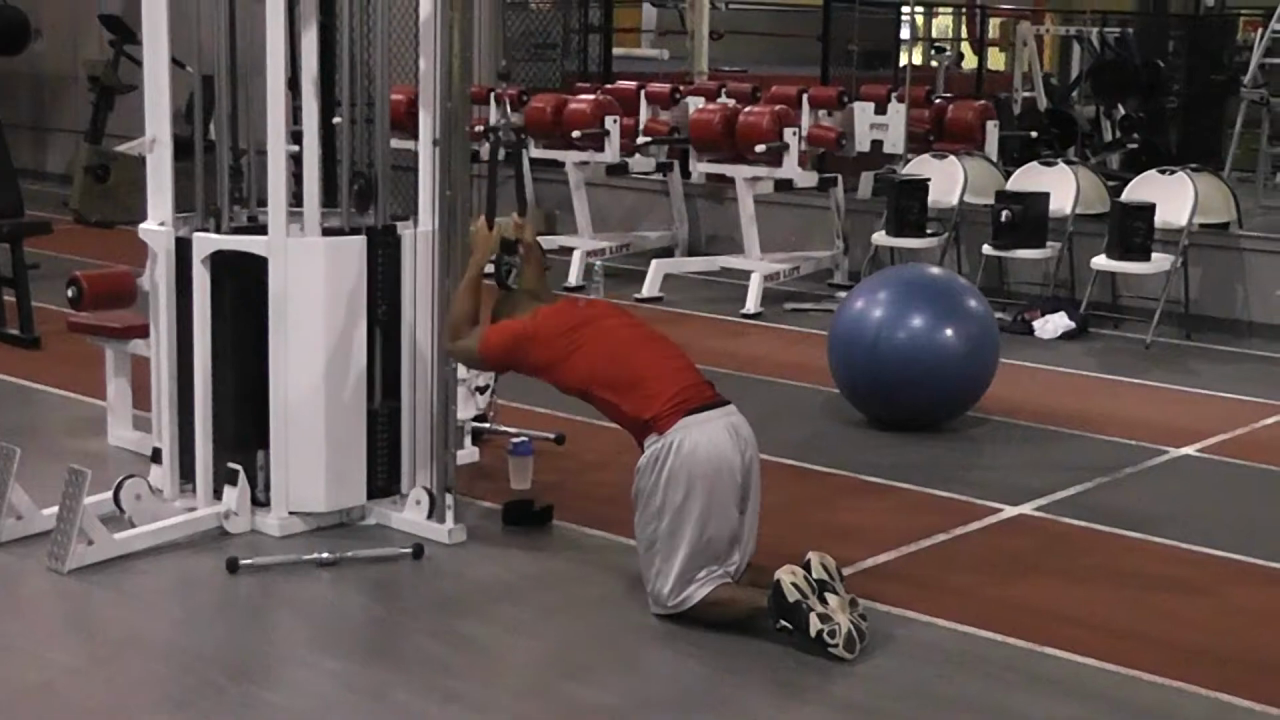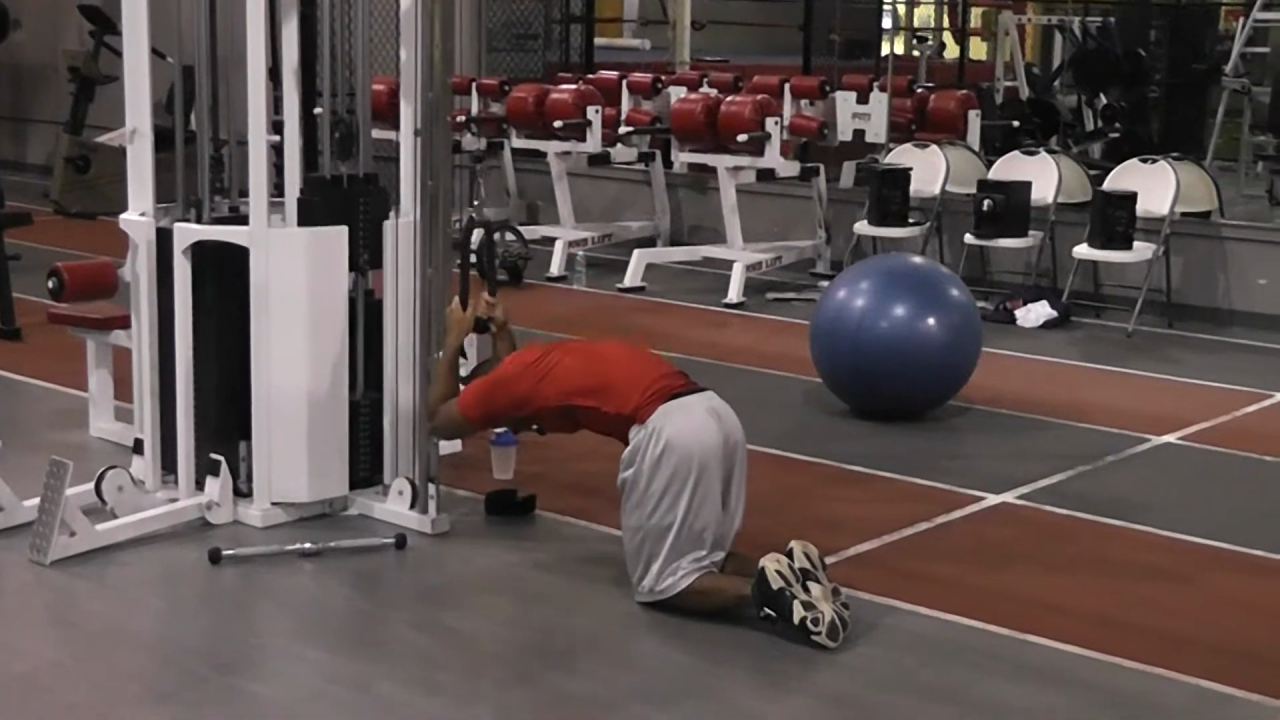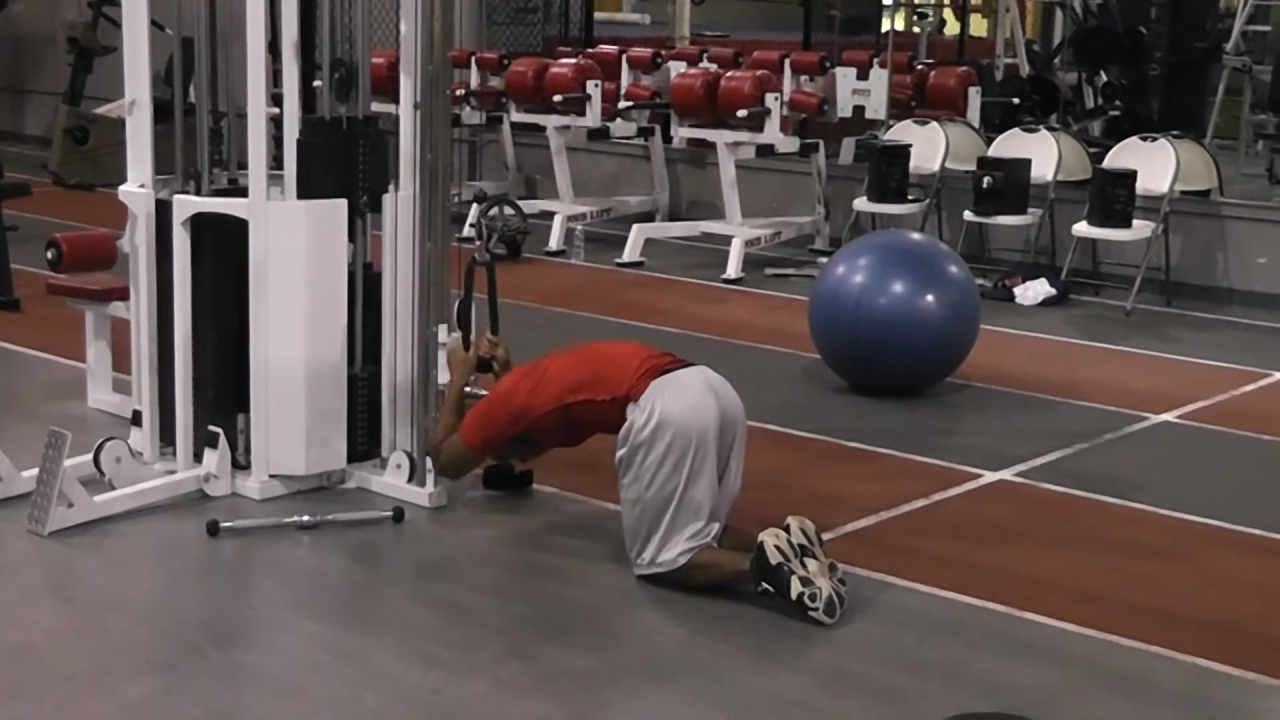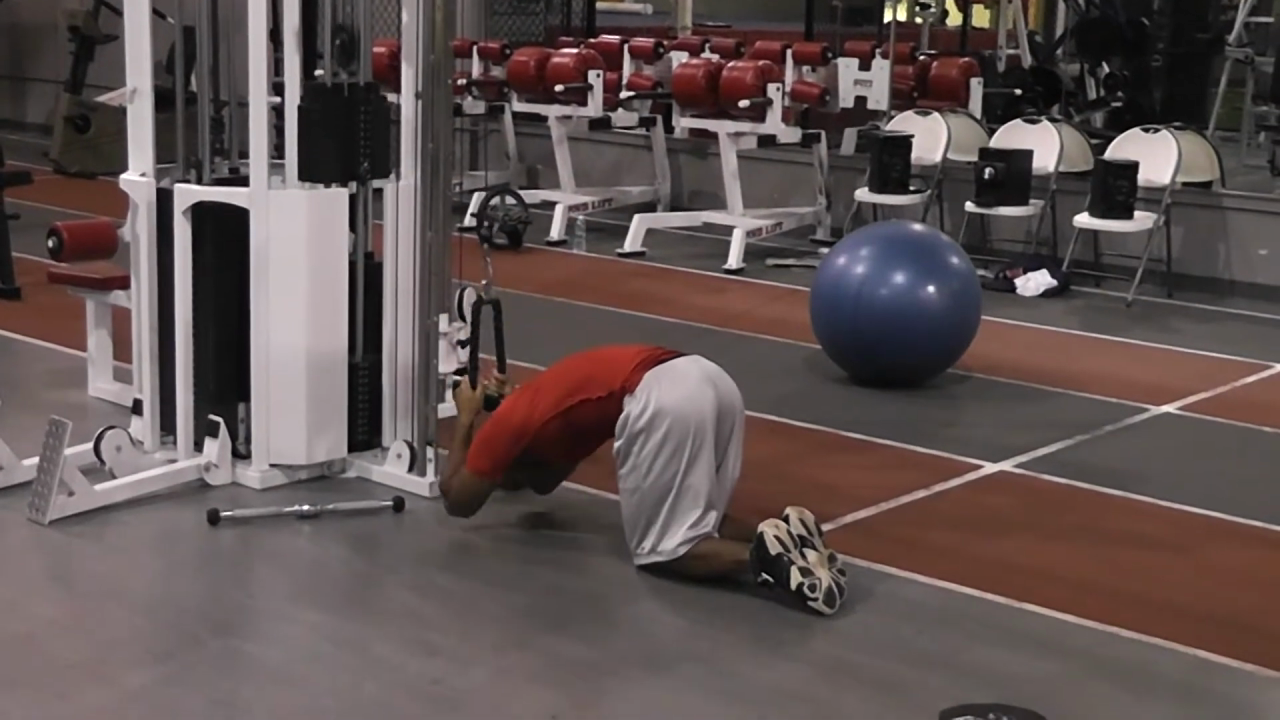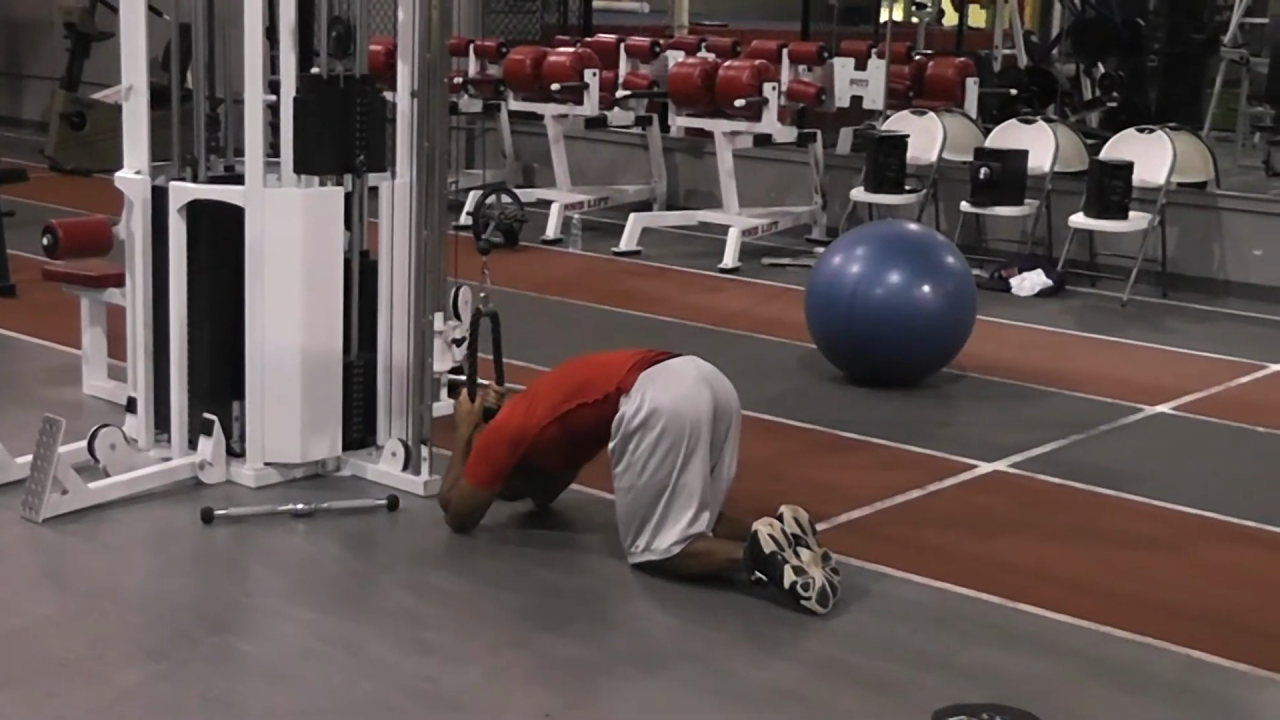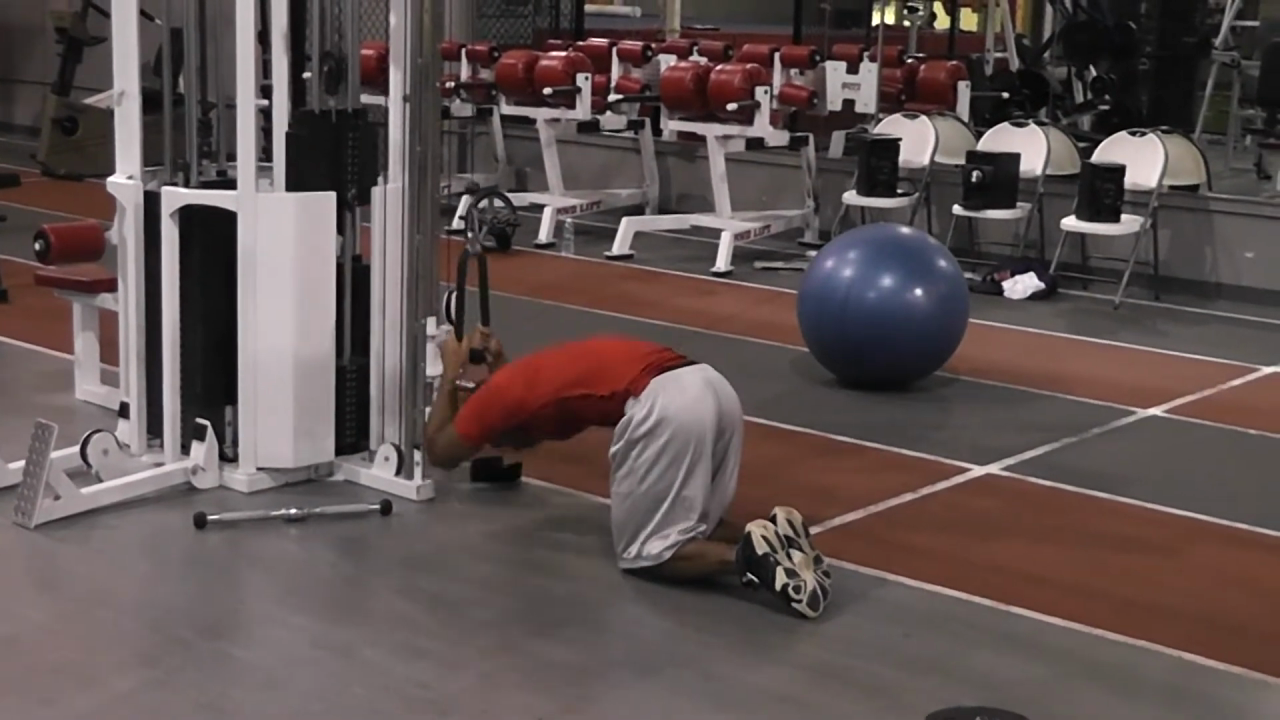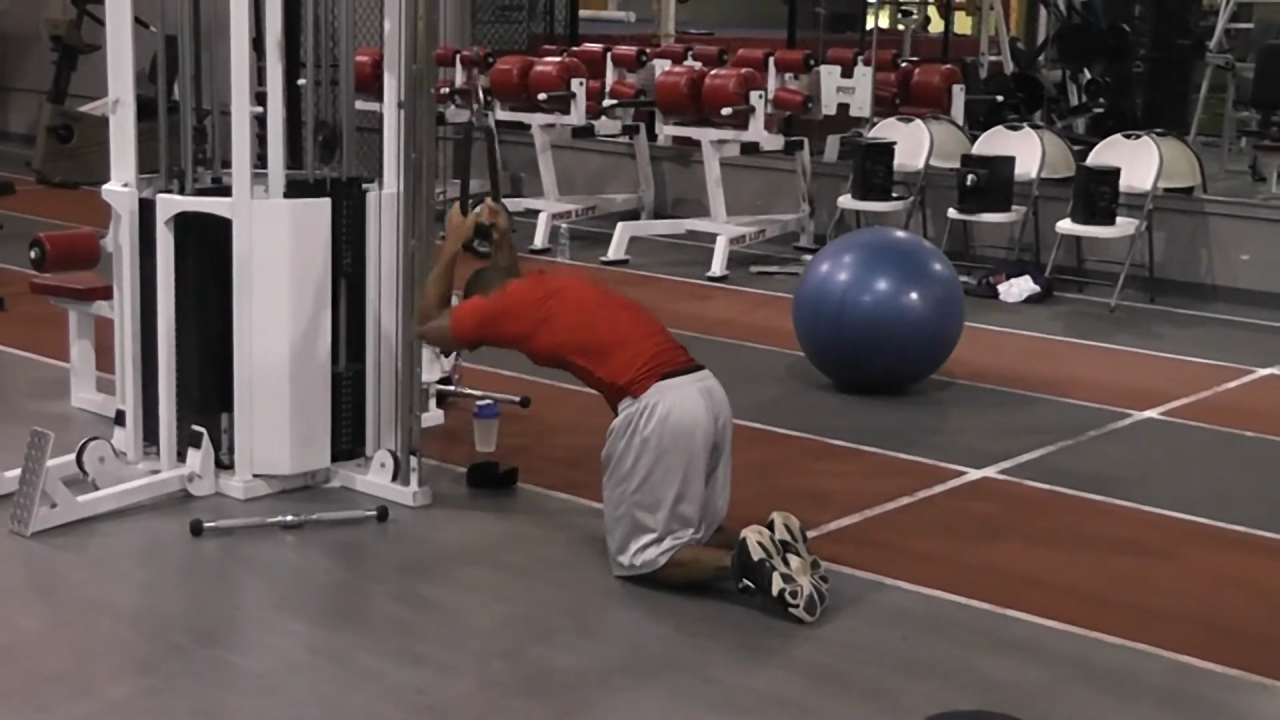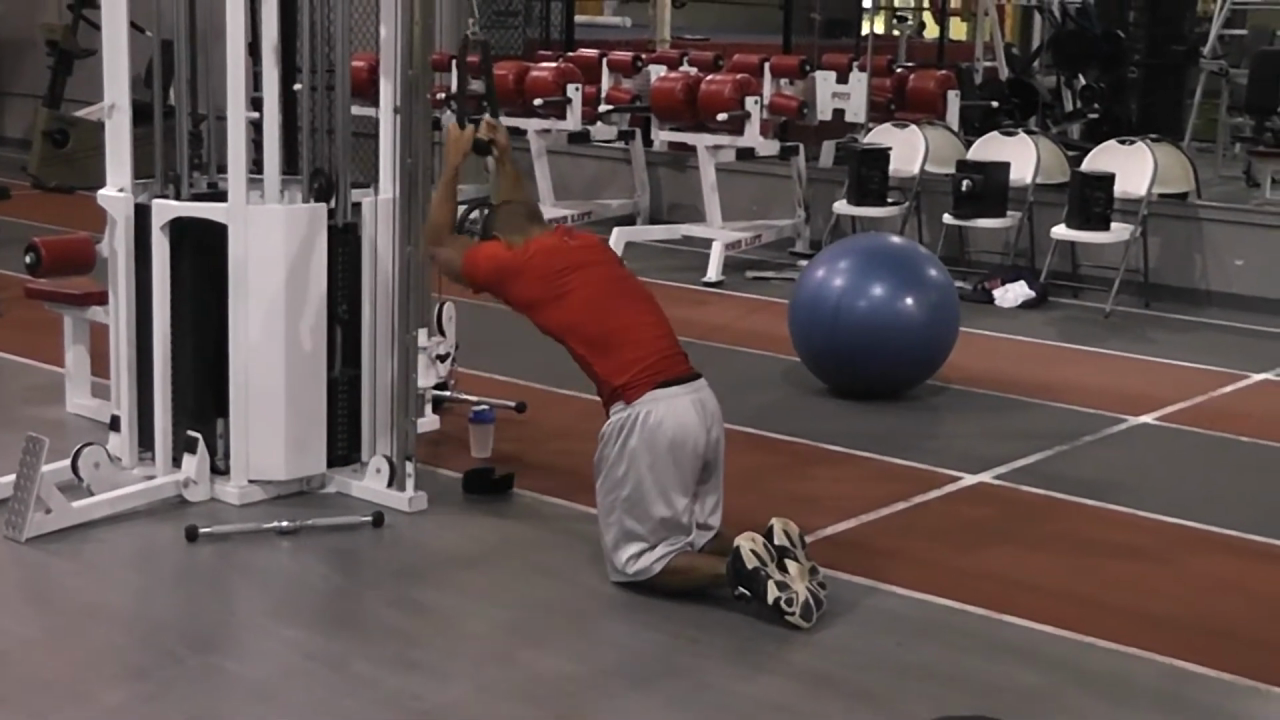
dt=0.5s
person 1, frame 1
left shoulder: (529, 334)
right shoulder: (592, 310)
left elbow: (458, 342)
left wrist: (479, 259)
right wrist: (531, 256)
left hip: (684, 447)
right hip: (731, 426)
left knee: (675, 596)
right knee: (719, 571)
left ankle: (778, 599)
right ankle: (805, 578)
person 1, frame 2
left shoulder: (505, 379)
right shoulder: (545, 357)
left elbow: (439, 421)
left wrist: (454, 340)
right wrist: (501, 332)
left hip: (667, 432)
right hip: (716, 413)
left knee: (660, 585)
right knee: (701, 556)
left ankle: (762, 588)
right ankle: (787, 567)
person 1, frame 3
left shoulder: (503, 402)
right shoulder: (538, 379)
left elbow: (444, 461)
right elbow: (526, 409)
left wrist: (457, 381)
right wrist: (505, 368)
left hip: (665, 410)
right hip: (712, 388)
left knee: (659, 560)
right knee: (698, 532)
left ankle: (760, 564)
right ankle: (783, 541)
person 1, frame 4
left shoulder: (505, 425)
right shoulder: (540, 403)
left elbow: (456, 500)
right elbow: (547, 480)
left wrist: (465, 420)
left hip: (661, 400)
right hip: (710, 378)
left knee: (660, 550)
right knee: (695, 521)
left ankle: (761, 555)
right ankle: (782, 532)
person 1, frame 5
left shoulder: (504, 433)
right shoulder: (537, 409)
left elbow: (457, 514)
right elbow: (546, 493)
left wrist: (464, 431)
left hip: (658, 400)
right hip: (705, 379)
left knee: (653, 549)
right knee: (691, 522)
left ankle: (754, 552)
right ankle: (777, 529)
person 1, frame 6
left shoulder: (498, 392)
right shoulder: (533, 372)
left elbow: (439, 452)
right elbow: (525, 416)
left wrist: (450, 377)
left hip: (664, 406)
right hip: (712, 386)
left knee: (643, 553)
right knee: (691, 525)
left ankle: (747, 554)
right ankle: (772, 531)
person 1, frame 7
left shoulder: (500, 305)
right shoulder: (556, 283)
left elbow: (429, 328)
left wrist: (451, 248)
right wrist: (502, 241)
left hip: (657, 408)
right hip: (705, 392)
left knee: (639, 557)
right knee: (693, 532)
left ankle: (743, 560)
right ankle: (768, 537)
person 1, frame 8
left shoulder: (516, 262)
right shoulder: (583, 241)
left elbow: (440, 245)
right elbow: (525, 222)
left wrist: (452, 163)
right wrist: (503, 159)
left hip: (648, 416)
right hip: (700, 399)
left knee: (634, 562)
right knee: (693, 539)
left ankle: (738, 568)
right ankle: (768, 547)
